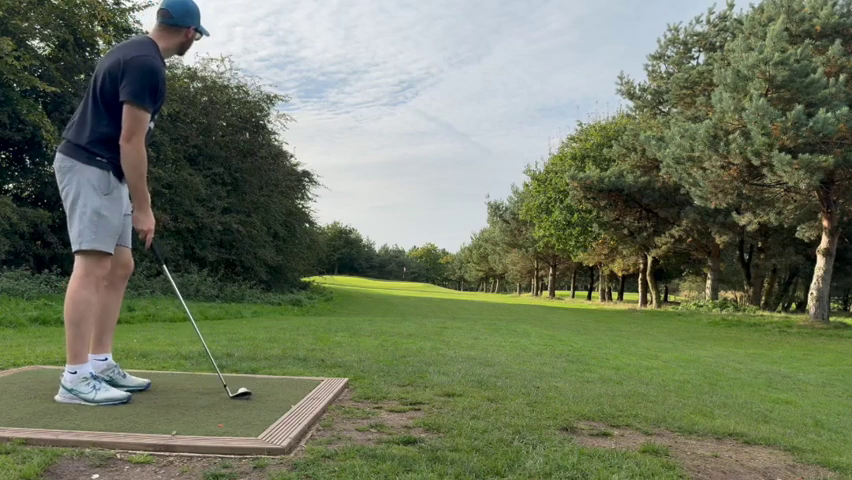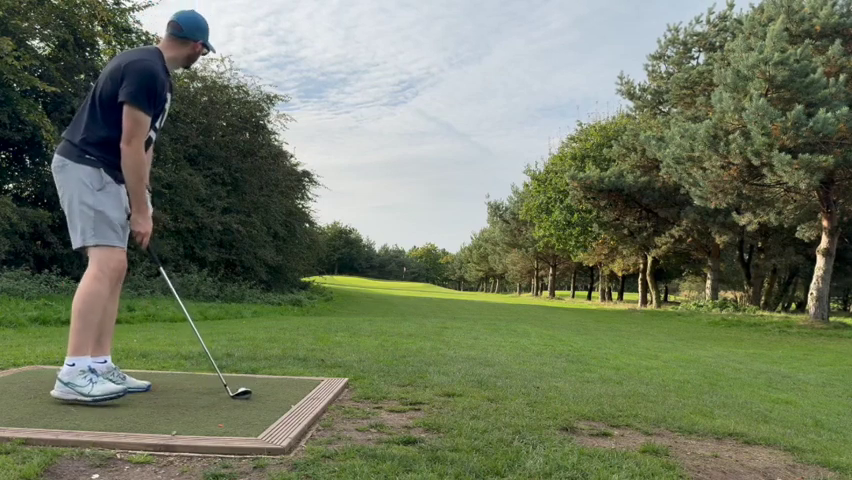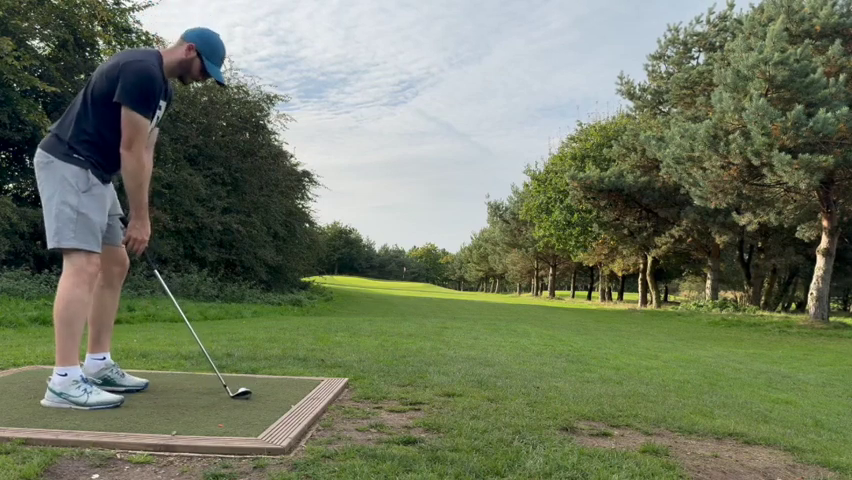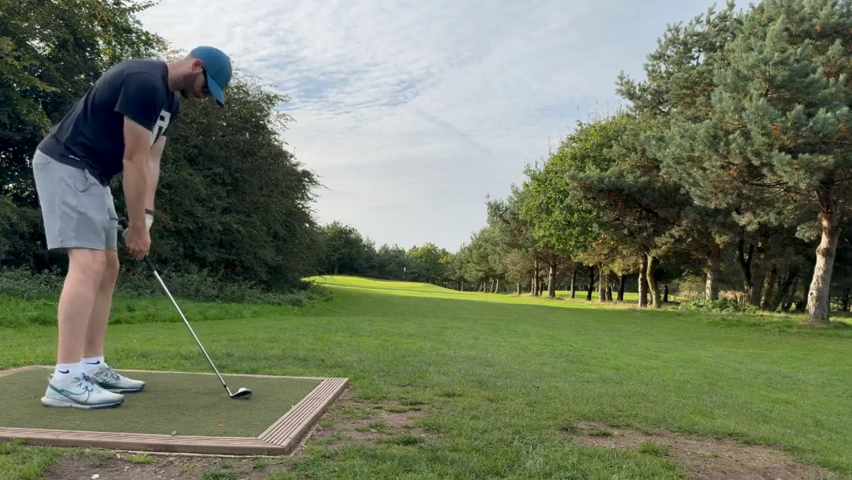
dt=0.4s
person 1, frame 1
left shoulder: (137, 53)
right shoulder: (146, 65)
right elbow: (131, 142)
left wrist: (136, 197)
right wrist: (143, 208)
left hip: (101, 169)
right hip: (89, 167)
left knee: (119, 268)
right knee: (92, 268)
left ankle: (100, 364)
right ankle: (75, 378)
person 1, frame 2
left shoulder: (156, 72)
right shoulder: (146, 70)
left elbow: (143, 143)
right elbow: (130, 144)
left wrist: (143, 195)
right wrist: (140, 211)
left hip: (104, 172)
right hip: (85, 167)
left knee: (114, 268)
right knee: (106, 264)
left ankle: (99, 366)
right ankle: (73, 371)
person 1, frame 3
left shoulder: (161, 85)
right shoulder: (142, 72)
left elbow: (145, 151)
right elbow: (131, 152)
left wrist: (138, 214)
right wrist: (140, 218)
left hip: (92, 173)
right hip: (69, 165)
left knee: (115, 265)
right knee: (83, 266)
left ankle: (98, 363)
right ankle: (64, 382)
person 1, frame 4
left shoulder: (169, 100)
right shoulder: (144, 82)
left elbow: (151, 161)
right elbow: (133, 161)
left wrist: (146, 217)
right wrist: (137, 226)
left hip: (89, 173)
right hip: (65, 165)
left knee: (107, 269)
right knee: (88, 264)
left ankle: (92, 367)
right ankle: (66, 379)
